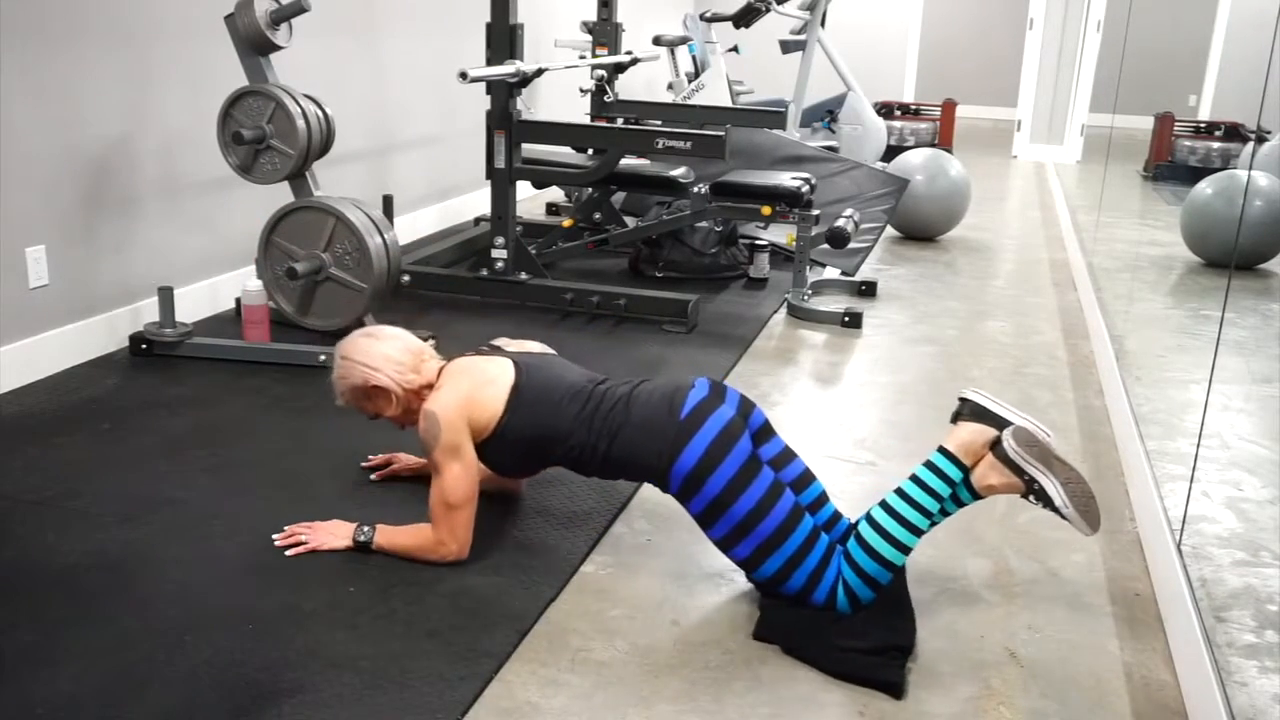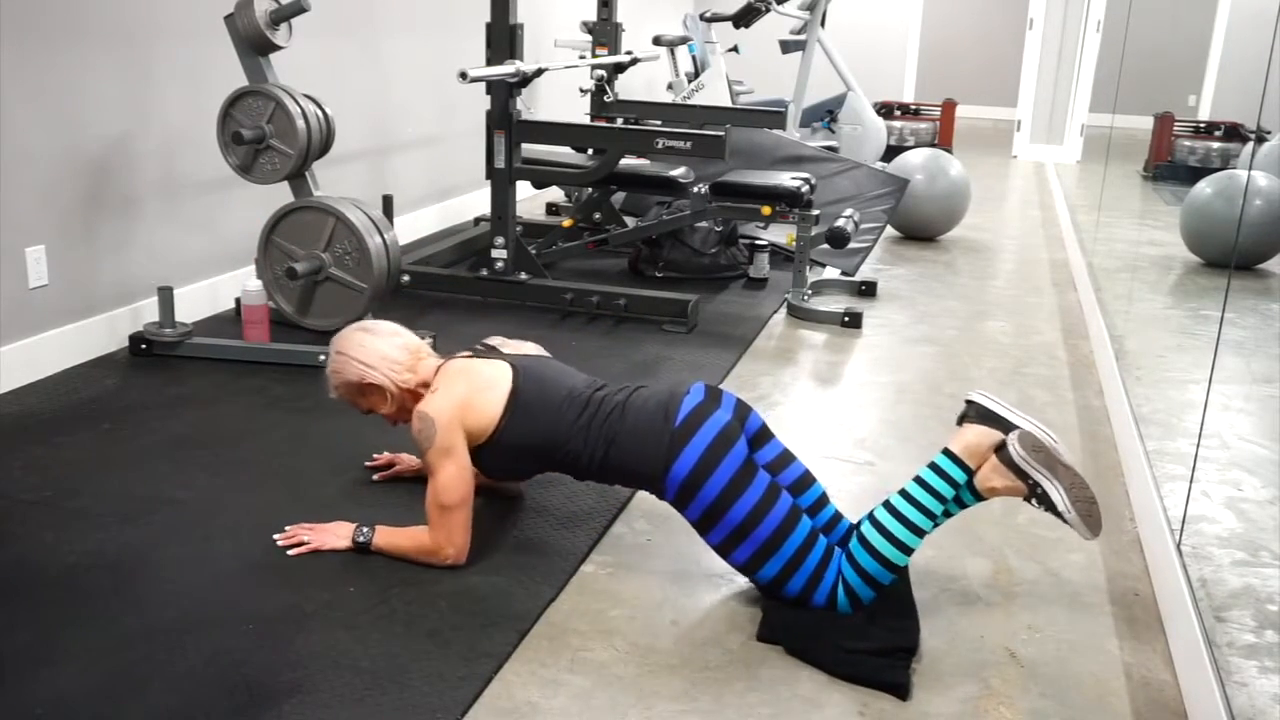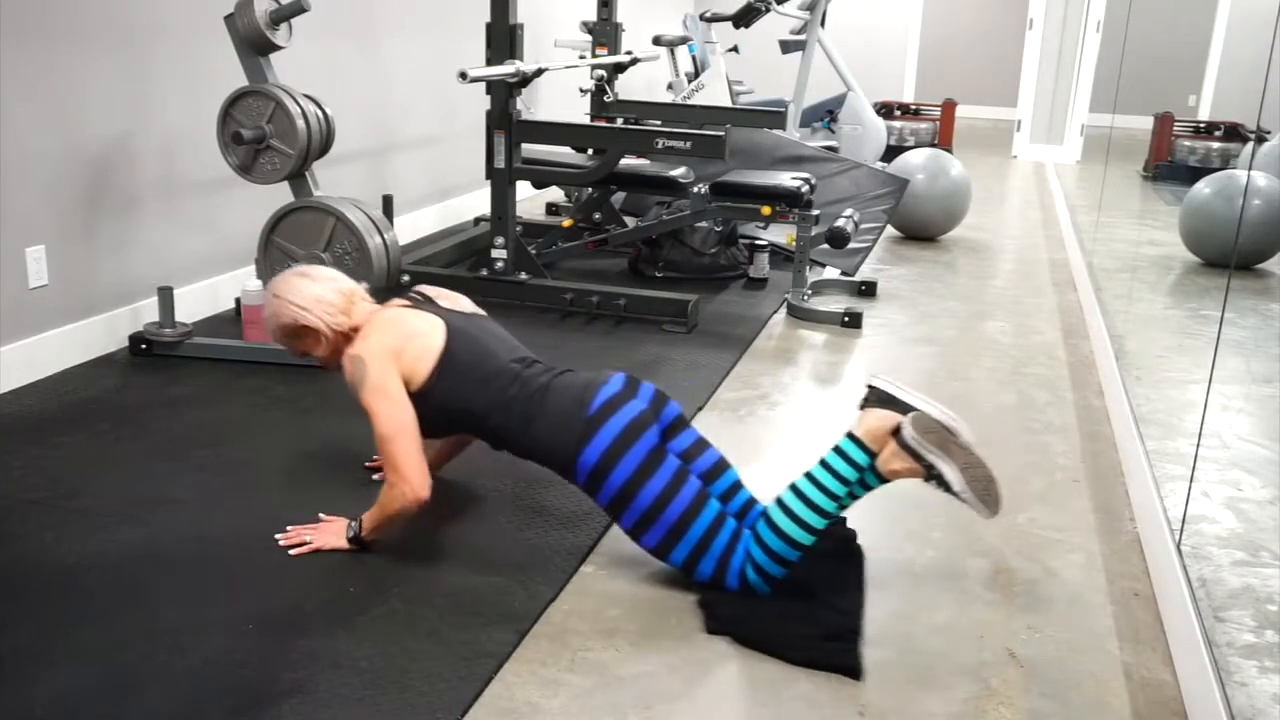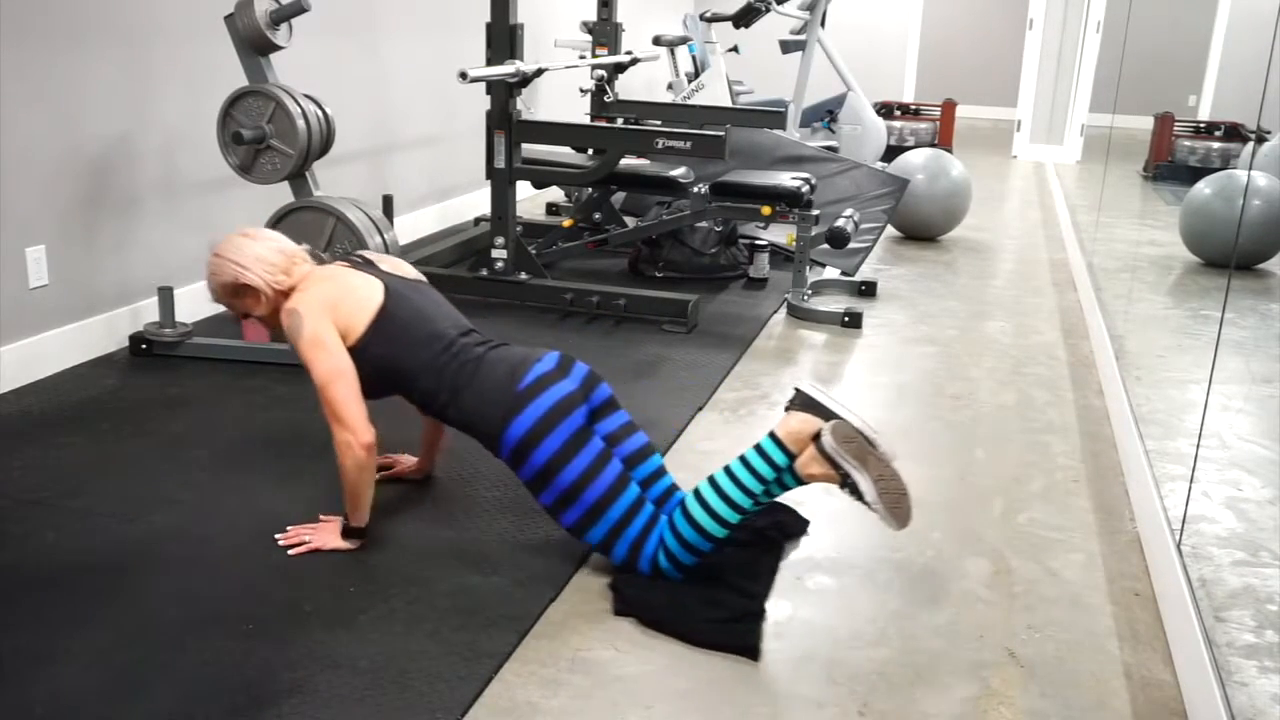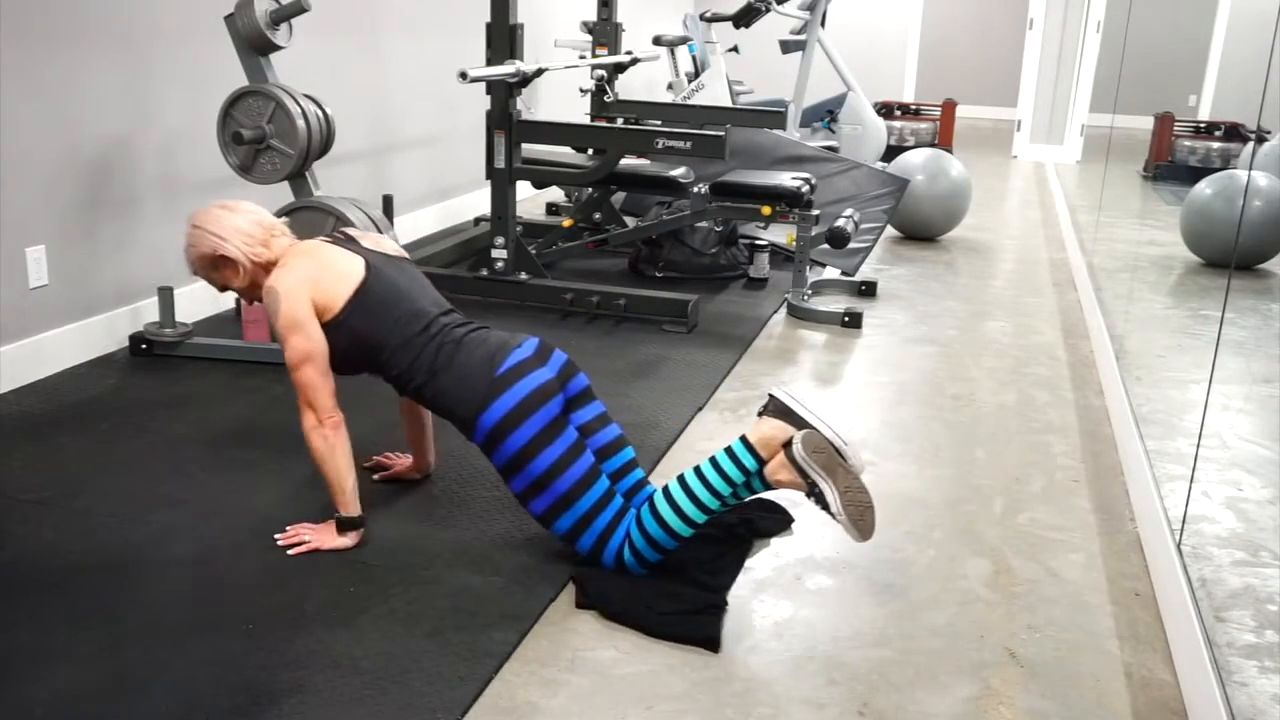
dt=0.5s
person 1, frame 1
left shoulder: (441, 409)
right shoulder: (494, 356)
left elbow: (451, 543)
right elbow: (515, 465)
left wrist: (360, 534)
right wrist: (433, 465)
left hip: (695, 450)
right hip: (713, 407)
left knee: (837, 587)
right knee: (840, 553)
left ankle: (971, 453)
right ankle: (978, 450)
person 1, frame 2
left shoulder: (437, 412)
right shoulder: (489, 352)
left elbow: (448, 547)
left wrist: (358, 535)
right wrist: (432, 466)
left hip: (689, 457)
right hip: (710, 413)
left knee: (838, 588)
right knee: (840, 550)
left ankle: (976, 460)
right ankle: (979, 446)
person 1, frame 3
left shoulder: (366, 354)
right shoulder: (425, 297)
left elbow: (408, 492)
left wrist: (357, 533)
right wrist: (429, 458)
left hip: (604, 442)
right hip: (628, 400)
left knee: (749, 566)
right knee: (758, 533)
left ankle: (879, 443)
right ankle: (881, 429)
person 1, frame 4
left shoulder: (304, 308)
right shoulder: (373, 261)
left elbow: (356, 438)
left wrist: (352, 528)
right wrist: (425, 462)
left hip: (531, 418)
right hip: (562, 377)
left knee: (664, 552)
right knee: (675, 518)
left ankle: (797, 446)
right ankle: (804, 435)
person 1, frame 5
left shoulder: (288, 284)
right shoulder: (354, 240)
left elbow: (323, 418)
left wrist: (347, 524)
right wrist: (422, 460)
left hip: (507, 404)
right hip: (539, 363)
left knee: (630, 546)
right knee: (642, 509)
left ankle: (769, 449)
right ankle: (775, 440)
